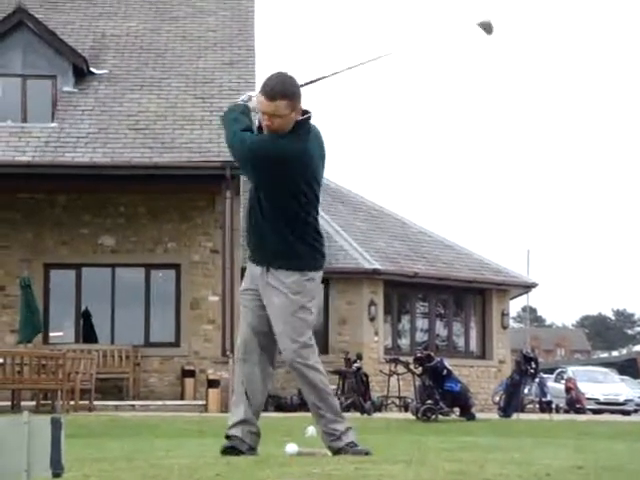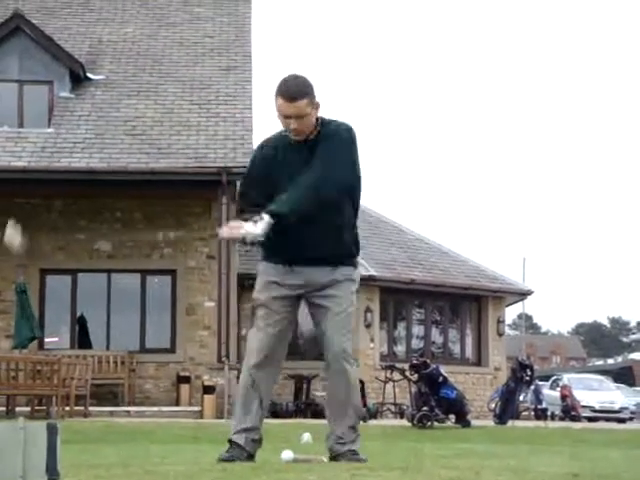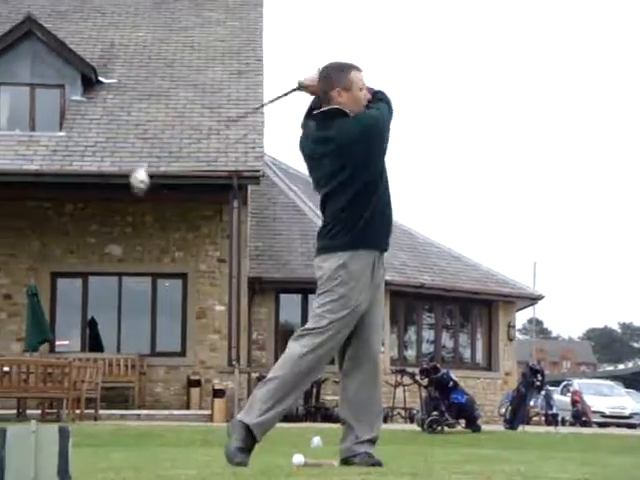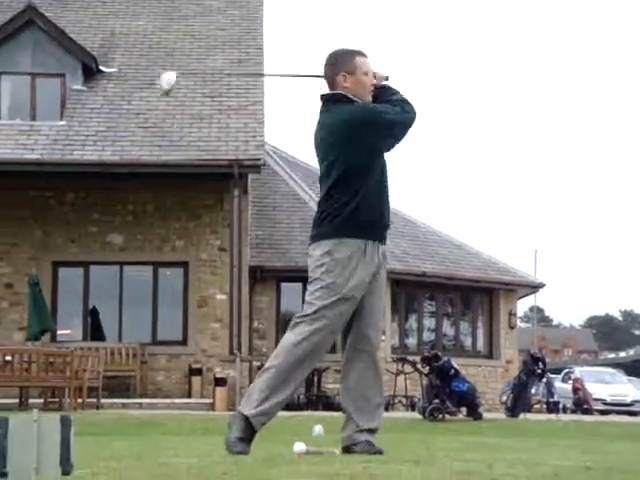
dt=0.5s
person 1, frame 1
left shoulder: (286, 150)
right shoulder: (305, 136)
left elbow: (240, 140)
right elbow: (260, 149)
left wrist: (237, 111)
right wrist: (252, 119)
left hip: (293, 269)
right hip: (262, 264)
left knee: (298, 353)
right knee: (249, 348)
left ankle: (339, 436)
right ankle: (243, 433)
person 1, frame 2
left shoulder: (340, 137)
right shoulder: (266, 154)
left elbow: (317, 189)
right elbow: (250, 209)
left wrist: (267, 220)
right wrist: (246, 226)
left hip: (334, 269)
right hip: (281, 268)
left knee: (339, 355)
right knee: (261, 353)
left ankle: (343, 442)
right ankle: (243, 439)
person 1, frame 3
left shoulder: (313, 136)
right shoulder: (363, 129)
right elbow: (379, 103)
left wrist: (319, 92)
right wrist: (327, 90)
left hip: (364, 259)
right hip: (349, 259)
left knee: (364, 357)
right knee: (313, 346)
left ankle: (358, 444)
right ankle: (249, 425)
person 1, frame 4
left shoulder: (343, 119)
right shoulder: (351, 117)
left elbow: (389, 124)
right elbow: (402, 116)
left wrist: (380, 92)
right wrist: (386, 90)
left hip: (370, 246)
right hip: (342, 245)
left knee: (365, 343)
right knee: (309, 334)
left ankle: (359, 432)
right ankle: (248, 417)
